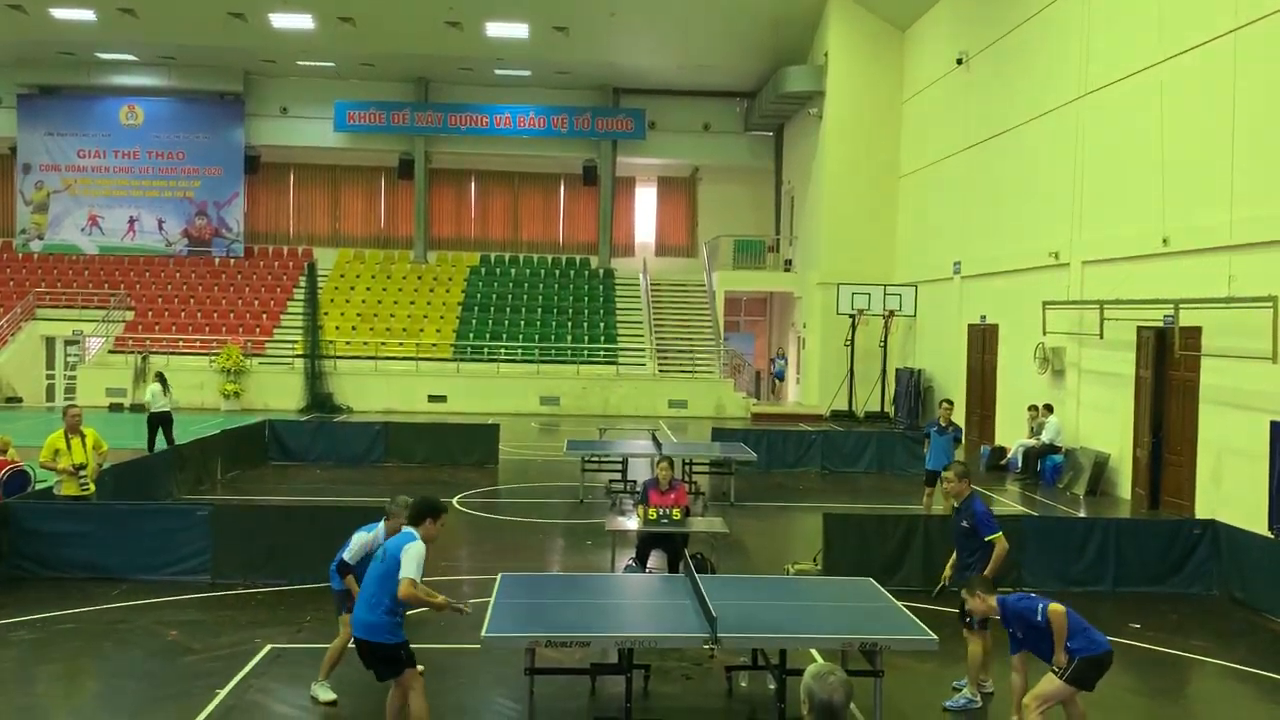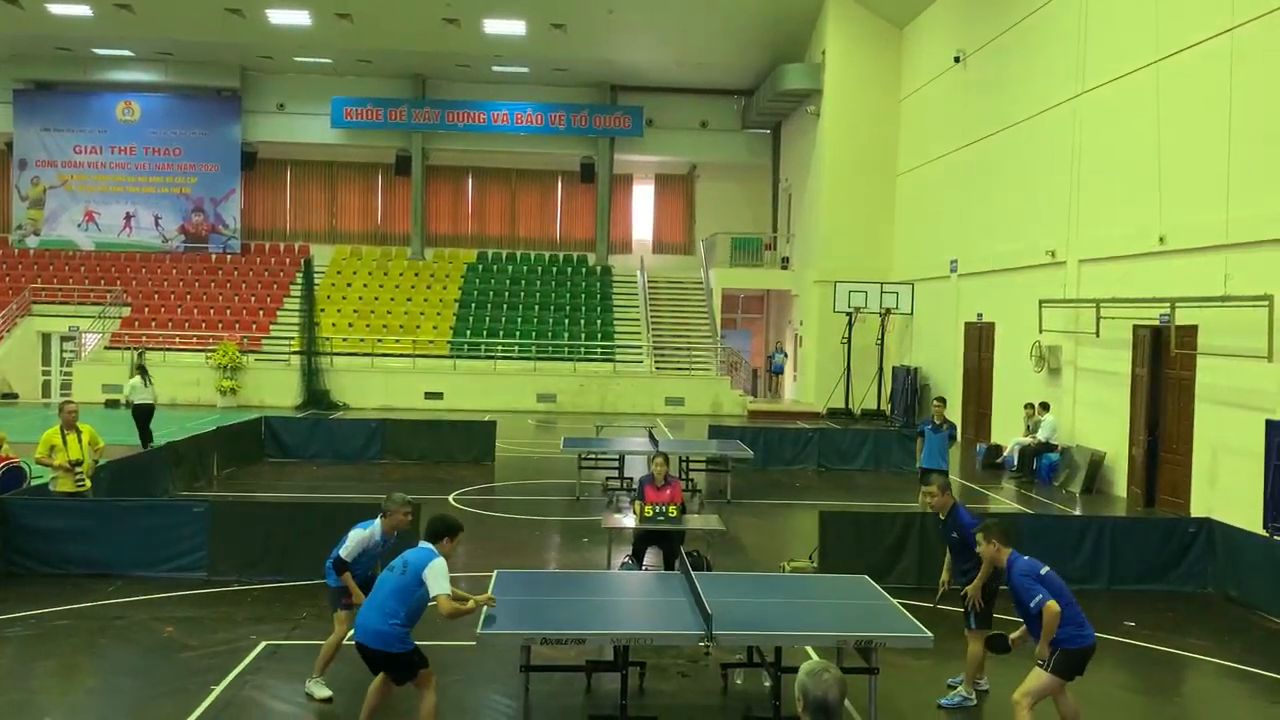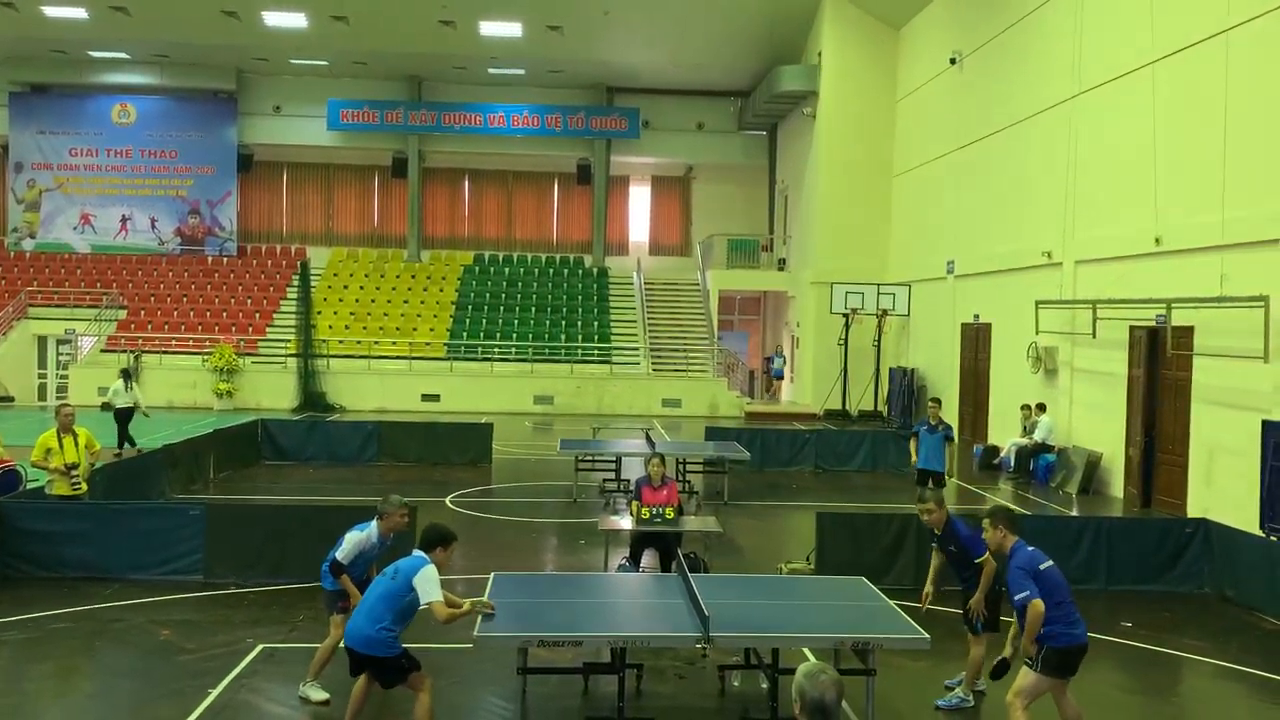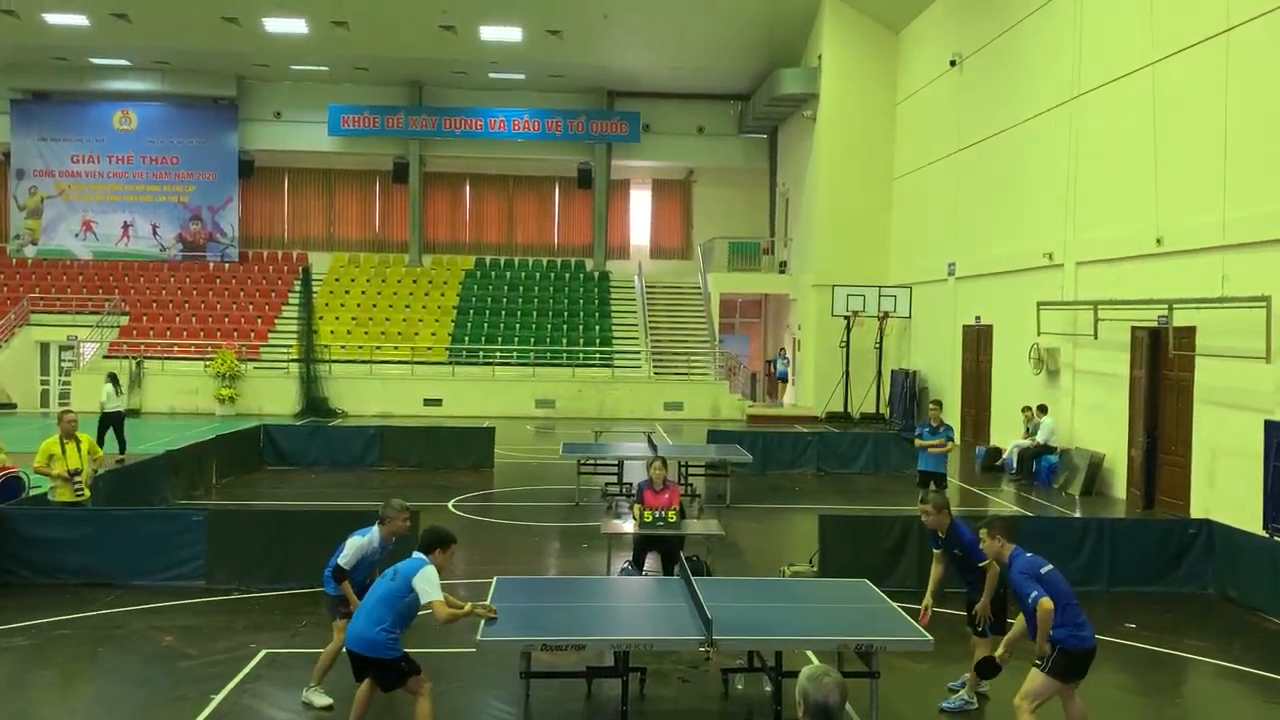
dt=0.3s
person 1, frame 1
left shoulder: (977, 510)
right shoulder: (959, 507)
left elbow: (1002, 545)
left wrist: (986, 576)
right wrist: (950, 566)
right hip: (967, 579)
left knee: (972, 634)
right knee: (981, 631)
left ankle: (972, 694)
right ankle: (983, 680)
person 1, frame 2
left shoulder: (965, 520)
right shoulder: (942, 514)
left wrist: (977, 585)
right wrist: (947, 571)
left hip: (981, 582)
right hip: (967, 579)
left knee: (974, 634)
right knee: (975, 632)
left ankle: (967, 692)
right ankle: (978, 677)
person 1, frame 3
left shoulder: (962, 532)
right shoulder: (935, 527)
left elbow: (990, 564)
right elbow: (938, 551)
left wrist: (980, 596)
right wrist: (930, 582)
left hip: (984, 588)
right hip: (969, 585)
left knee: (978, 638)
right knee: (973, 634)
left ankle: (964, 693)
right ankle: (974, 678)
person 1, frame 4
left shoulder: (966, 536)
right shoulder: (936, 532)
left elbow: (993, 569)
right elbow: (939, 561)
left wrist: (985, 602)
right wrist: (929, 595)
left hip: (990, 590)
right hip: (973, 588)
left knee: (982, 640)
right knee: (975, 635)
left ankle: (968, 696)
right ankle: (975, 679)
person 2, frame 1
left shoulder: (396, 536)
right shoulder: (367, 536)
right elbow: (342, 567)
right wrist: (359, 595)
right hip: (345, 581)
right knee: (347, 634)
right ankle: (320, 684)
person 2, frame 2
left shoulder: (391, 533)
right shoulder: (363, 533)
right elbow: (339, 565)
left wrist: (377, 579)
right wrist: (356, 593)
left hip: (362, 576)
right hip: (340, 579)
right knee: (342, 630)
right ankle: (314, 680)
person 2, frame 3
left shoulder: (387, 535)
right shoulder: (359, 535)
right elbow: (336, 567)
left wrist: (372, 583)
right wrist: (354, 595)
left hip: (358, 579)
right hip: (336, 582)
right knee: (337, 634)
right ankle: (308, 684)
person 2, frame 4
left shoulder: (389, 539)
right shoulder: (361, 540)
right elbow: (338, 573)
right wrist: (354, 602)
left hip: (361, 584)
right hip: (339, 587)
right knee: (341, 639)
right ankle: (312, 689)
person 3, frame 1
left shoulder: (398, 541)
right shoulder: (415, 545)
right elbow: (405, 593)
left wrist: (444, 602)
right wrist: (436, 604)
left hip: (364, 627)
right hip: (382, 630)
left knee: (401, 683)
right knee: (414, 687)
person 3, frame 2
left shoulder: (412, 555)
right shoulder: (435, 561)
right elbow: (446, 609)
left wrist: (472, 598)
right wrist: (470, 608)
left hip: (363, 631)
right hip: (389, 637)
left knee: (387, 675)
right knee: (428, 685)
person 3, frame 3
left shoulder: (406, 563)
right shoulder: (426, 569)
left elbow: (436, 594)
right elbow: (442, 615)
left wrist: (470, 604)
right wrist: (465, 611)
left hip: (353, 635)
right hip: (377, 641)
left knee: (369, 676)
right knee: (423, 687)
person 3, frame 4
left shoulder: (407, 566)
right shoulder: (425, 569)
left elbow: (438, 597)
right elbow: (443, 615)
left wrist: (473, 609)
right wrist: (466, 612)
left hip: (354, 638)
right hip: (378, 644)
left knee: (373, 680)
right knee: (423, 690)
person 4, frame 1
left shoulder: (1014, 605)
right shoulder: (1010, 621)
left elbow: (1058, 610)
right elbow: (1018, 671)
left wrist: (1059, 653)
left hip: (1087, 654)
right hip: (1095, 652)
left knee: (1031, 706)
right knee: (1064, 692)
person 4, frame 2
left shoulder: (1019, 573)
right shoulder: (1024, 564)
left elbow: (1052, 610)
left wrist: (1043, 645)
right wrist: (1021, 634)
left hip: (1068, 644)
right hip: (1081, 640)
left knee: (1022, 701)
right knee: (1057, 690)
person 4, frame 3
left shoulder: (1018, 564)
right shoulder: (1030, 554)
left elbow: (1037, 608)
left wrist: (1026, 643)
right wrist: (1010, 643)
left hip: (1055, 643)
right hip: (1075, 638)
left knee: (1016, 702)
right knee: (1059, 692)
person 4, frame 4
left shoulder: (1019, 570)
right shoulder: (1028, 561)
left elbow: (1046, 607)
right elbow: (1029, 615)
left wrist: (1041, 643)
right wrist: (1005, 645)
left hip: (1065, 645)
right hip: (1083, 642)
right knee: (1067, 695)
